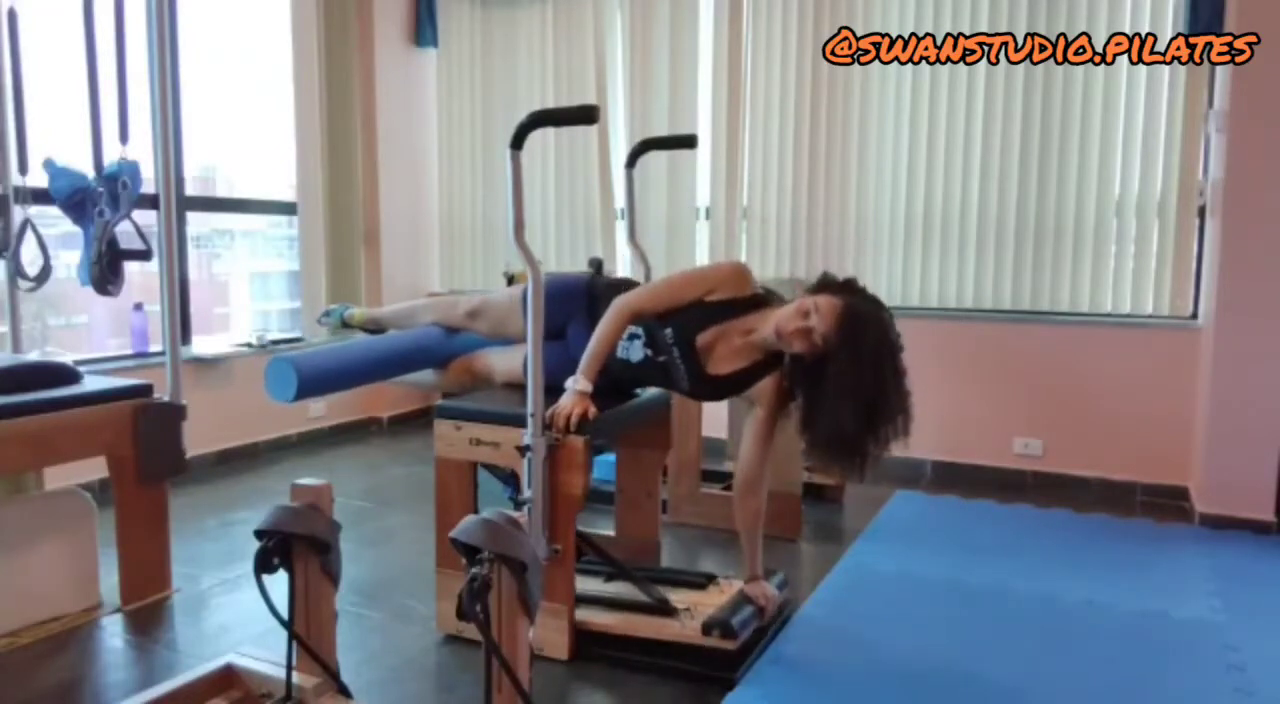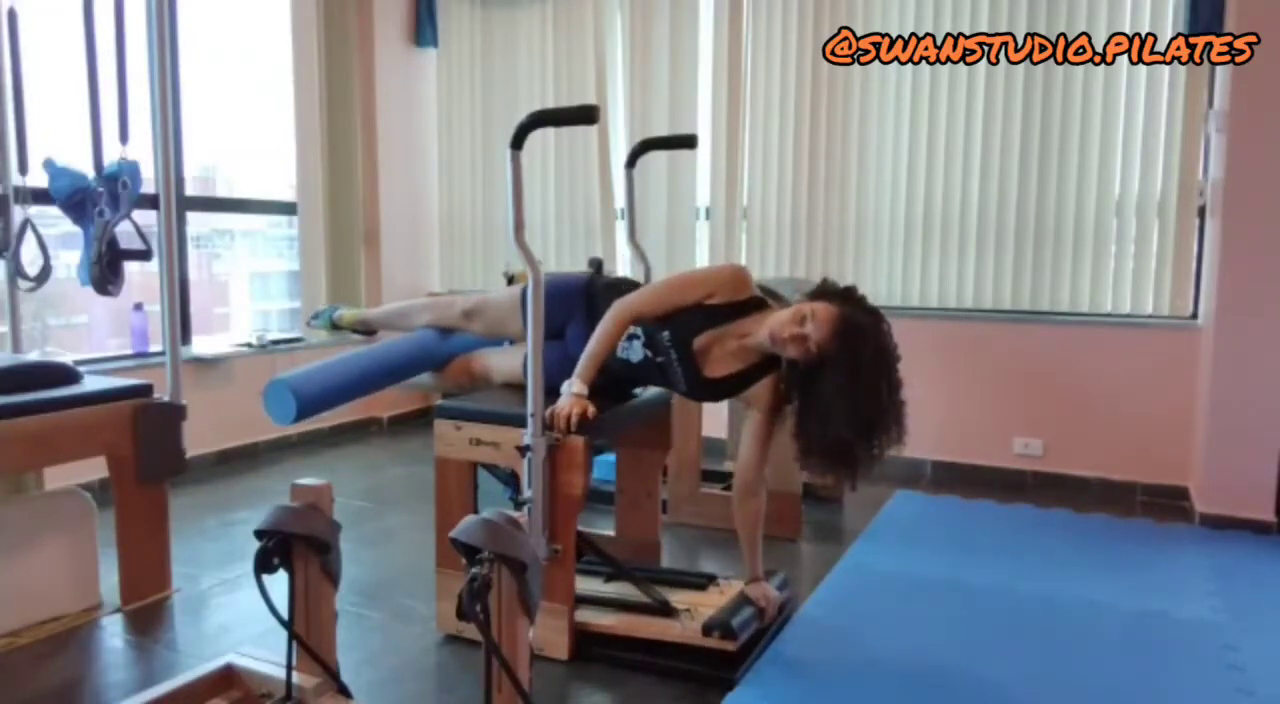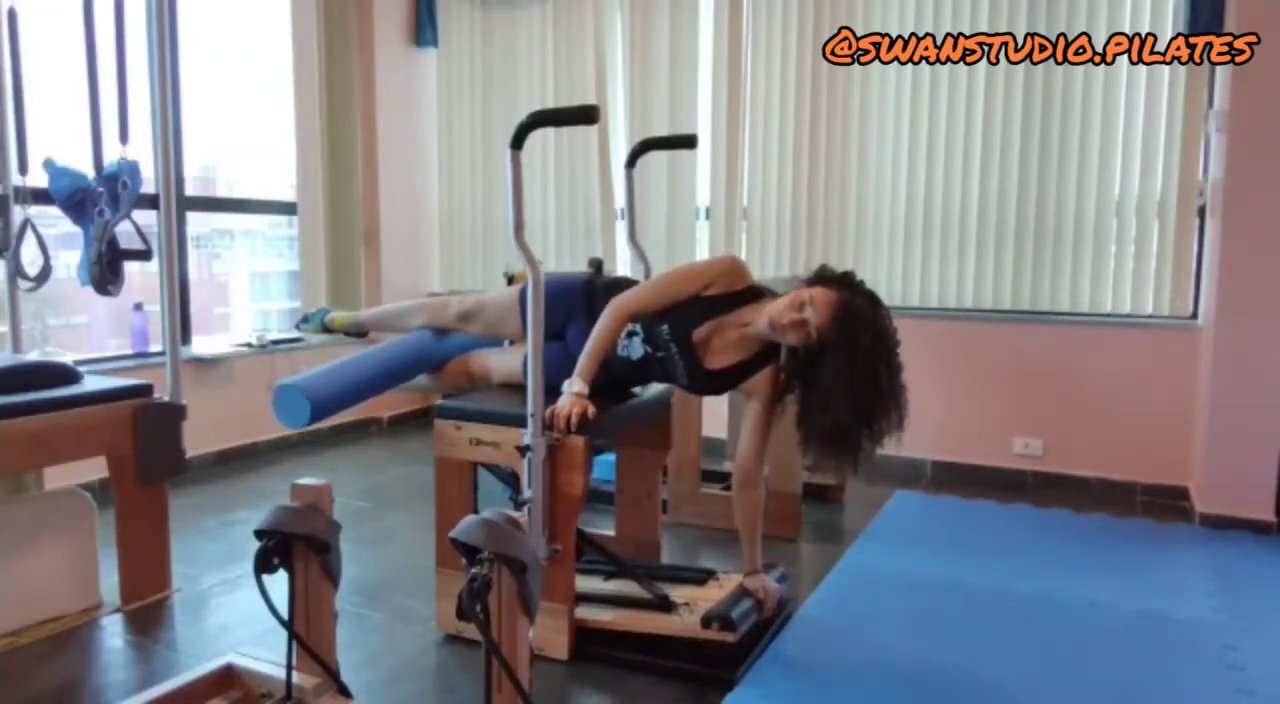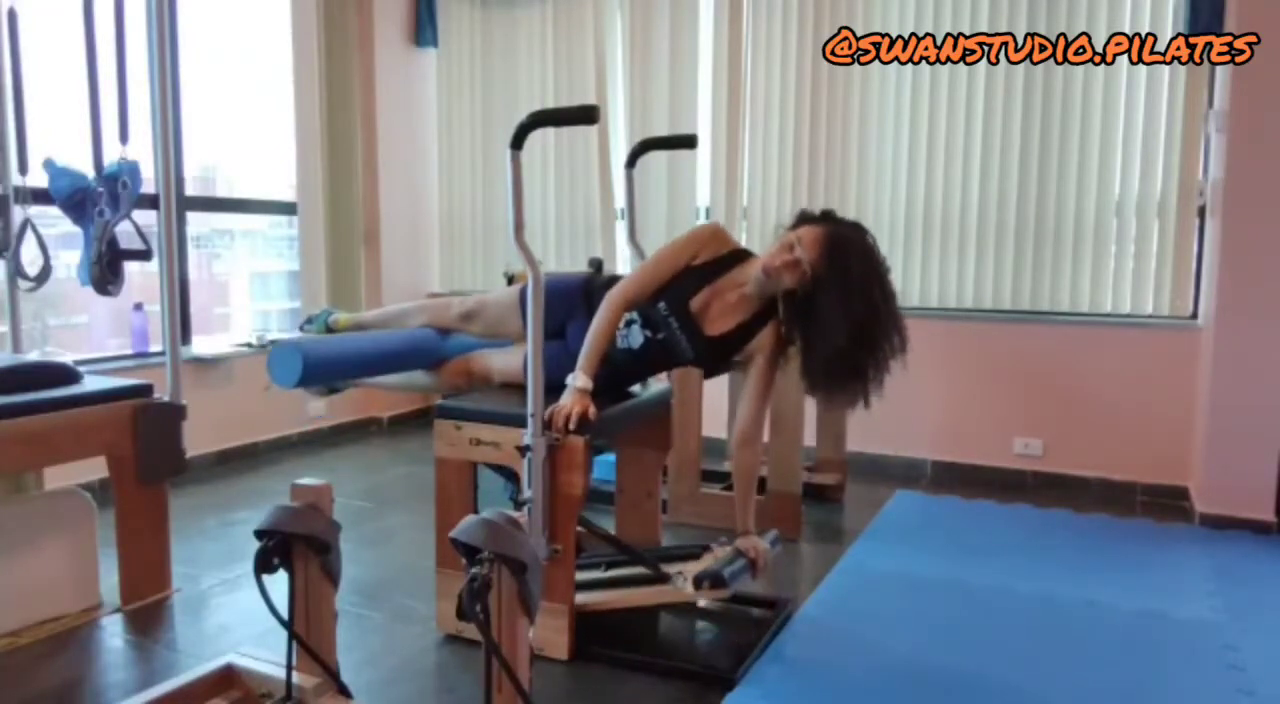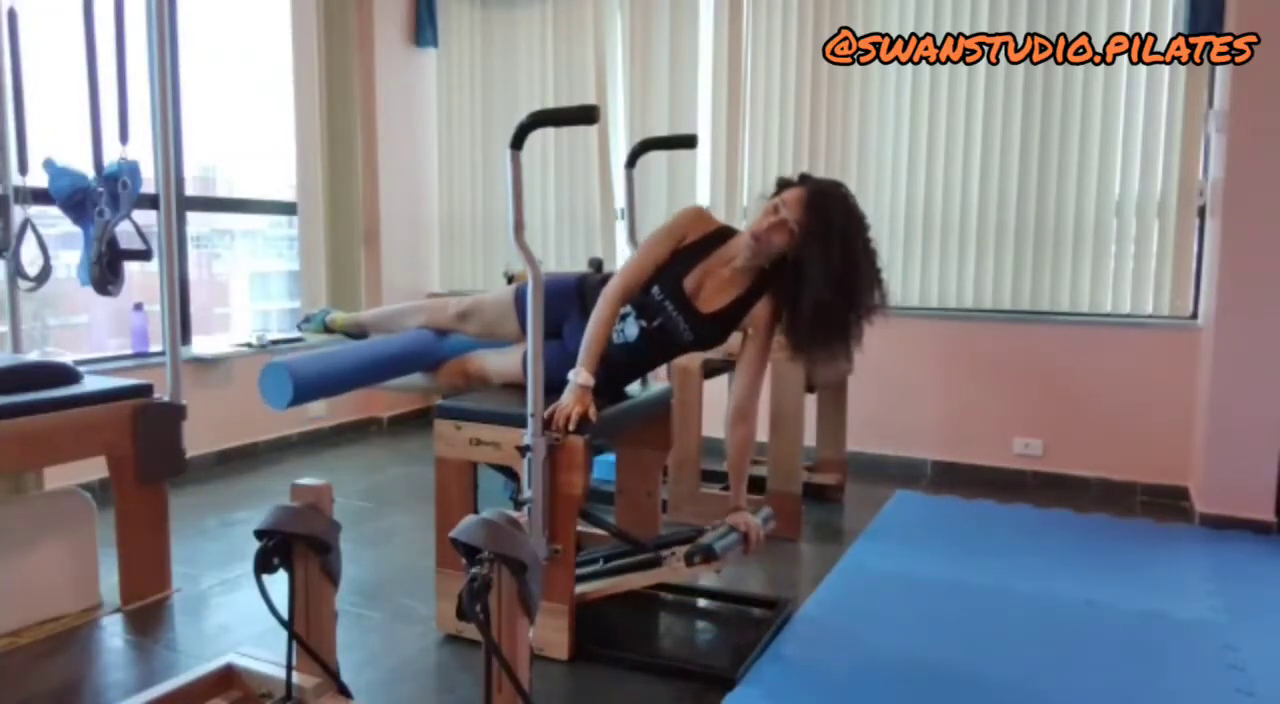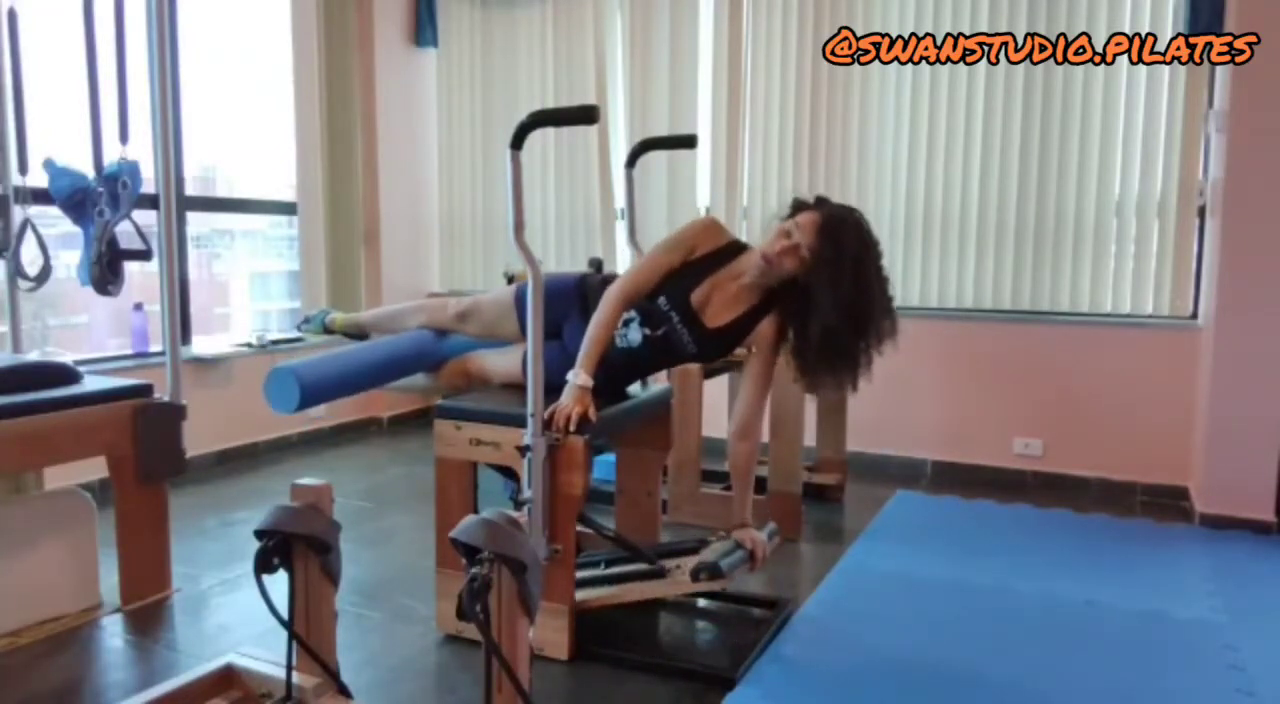
dt=0.5s
person 1, frame 1
left shoulder: (769, 384)
right shoulder: (732, 282)
left elbow: (750, 481)
right elbow: (625, 305)
left wrist: (753, 574)
right wrist: (576, 386)
left hip: (608, 371)
right hip: (590, 307)
left knee: (473, 369)
right knee: (469, 313)
right ankle: (364, 317)
person 1, frame 2
left shoulder: (764, 388)
right shoulder: (732, 286)
left elbow: (748, 484)
right elbow: (624, 308)
left wrist: (755, 576)
right wrist: (577, 386)
left hip: (607, 369)
right hip: (586, 306)
left knee: (467, 371)
right knee: (463, 312)
right ankle: (357, 317)
person 1, frame 3
left shoulder: (764, 377)
right shoulder: (730, 276)
left elbow: (748, 475)
right elbow: (623, 306)
left wrist: (754, 568)
right wrist: (576, 386)
left hip: (606, 370)
right hip: (587, 307)
left knee: (464, 372)
right knee: (459, 314)
right ankle: (345, 320)
person 1, frame 4
left shoulder: (766, 337)
right shoulder: (712, 243)
left elbow: (746, 437)
right elbow: (620, 297)
left wrist: (745, 529)
right wrist: (578, 385)
left hip: (607, 369)
right hip: (583, 305)
left knee: (463, 373)
right knee: (459, 312)
right ankle: (345, 323)
person 1, frame 5
left shoulder: (761, 309)
right shoulder: (696, 225)
left elbow: (742, 412)
right elbow: (618, 290)
left wrist: (737, 503)
right wrist: (578, 380)
left hip: (605, 368)
right hip: (579, 305)
left knee: (463, 372)
right knee: (454, 314)
right ankle: (342, 322)
person 1, frame 6
left shoulder: (765, 327)
right shoulder: (710, 235)
left elbow: (745, 430)
right elbow: (620, 292)
left wrist: (742, 520)
right wrist: (578, 381)
left hip: (602, 367)
right hip: (581, 305)
left knee: (462, 371)
right knee: (455, 313)
right ankle: (345, 321)
